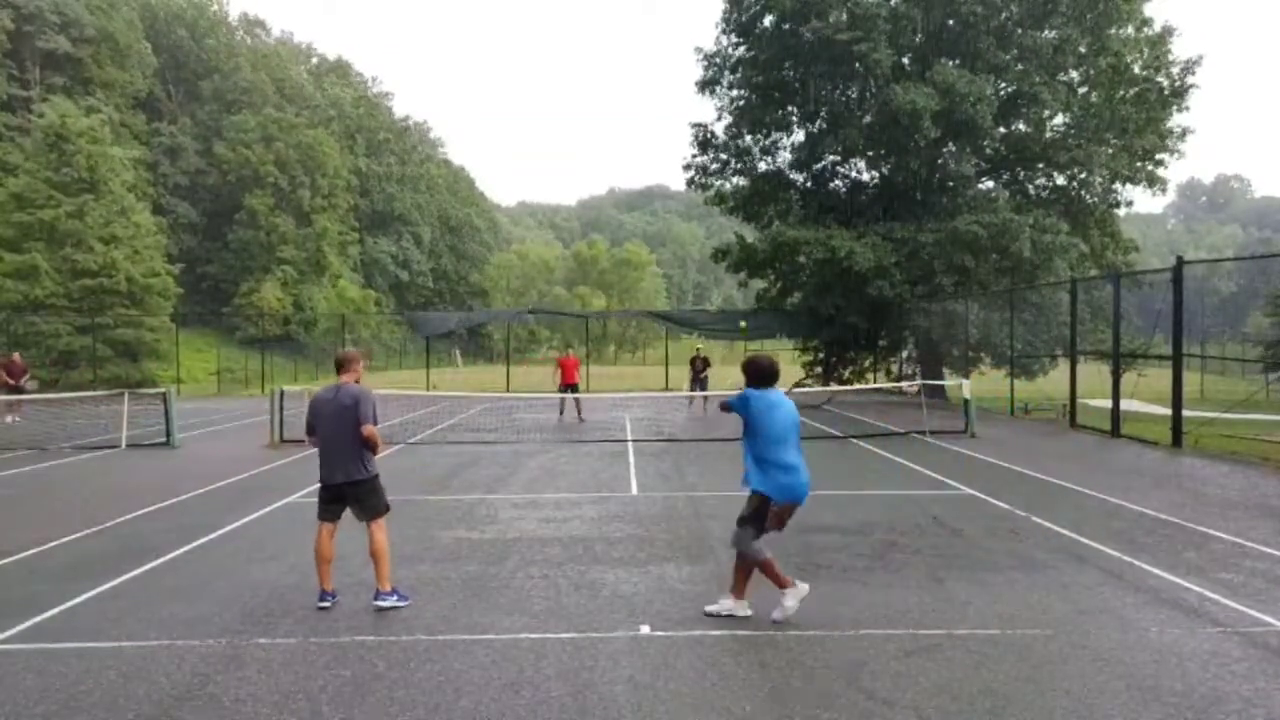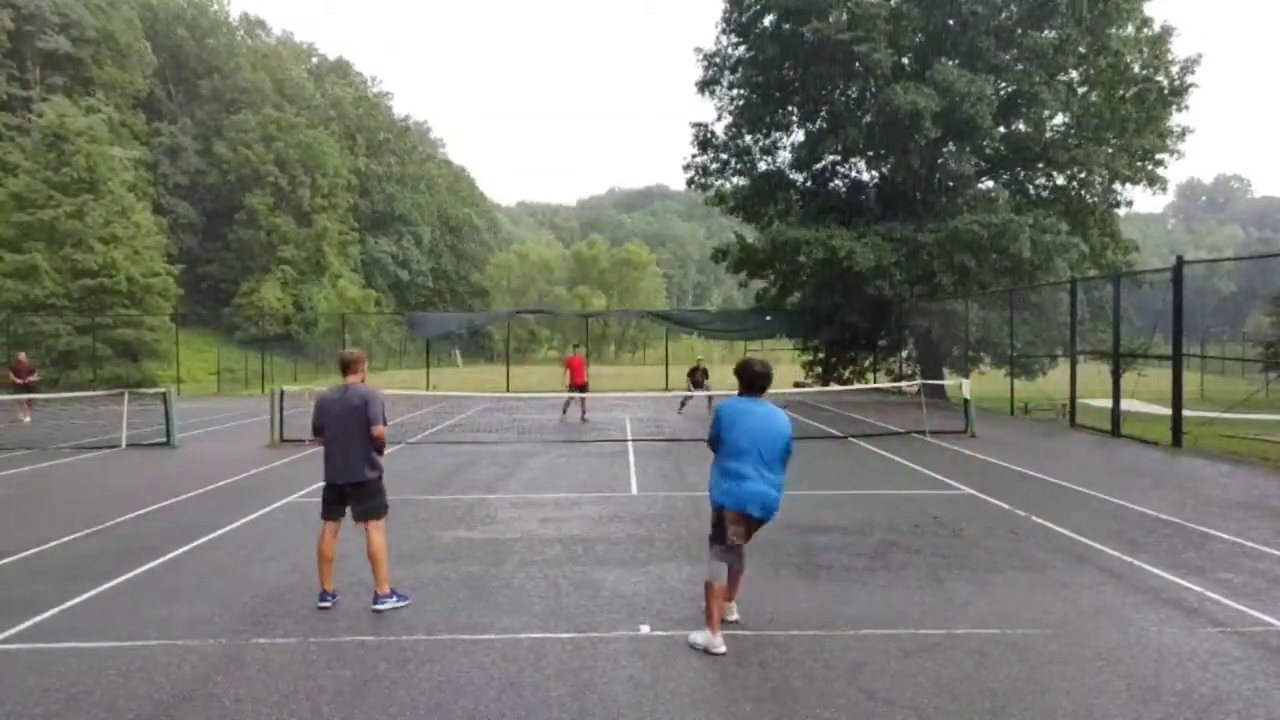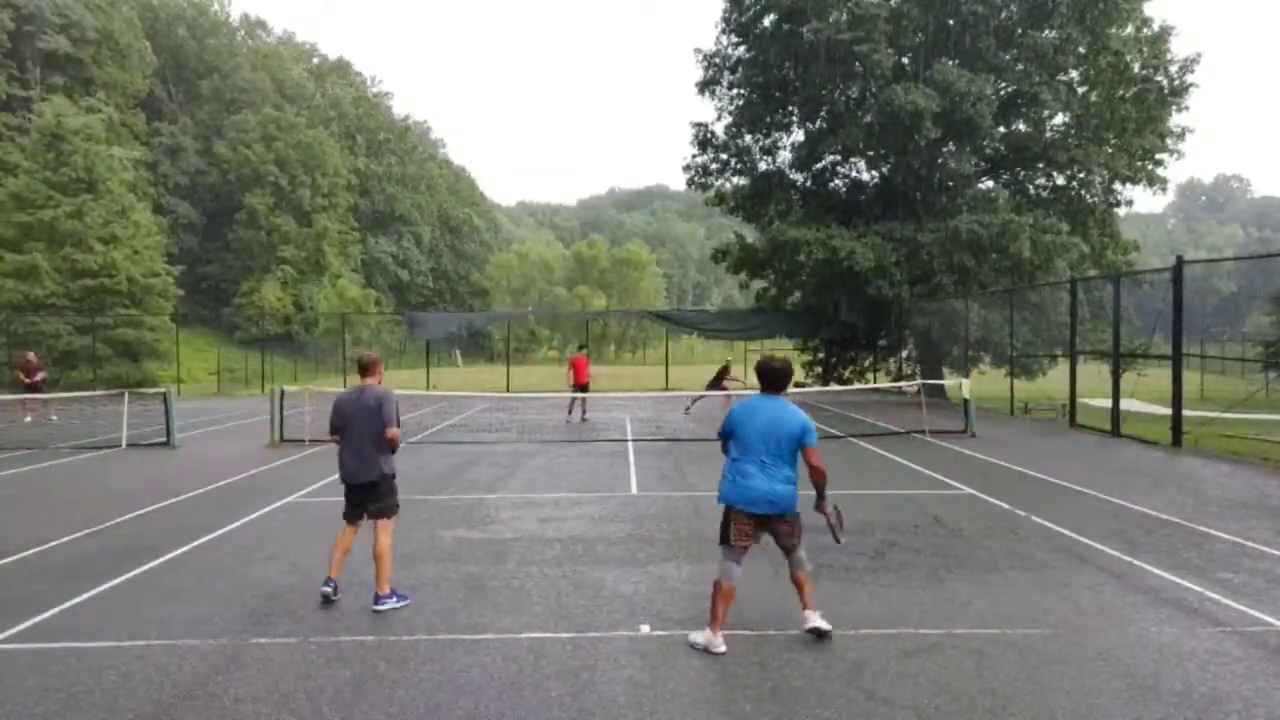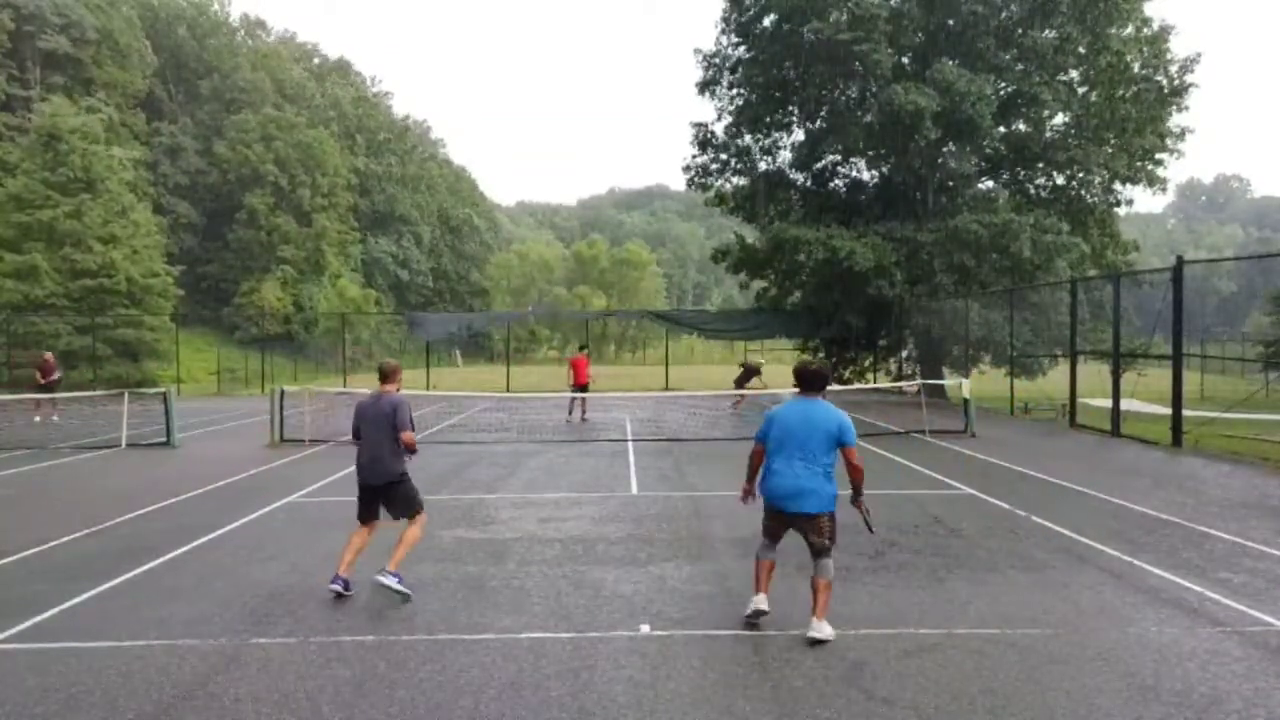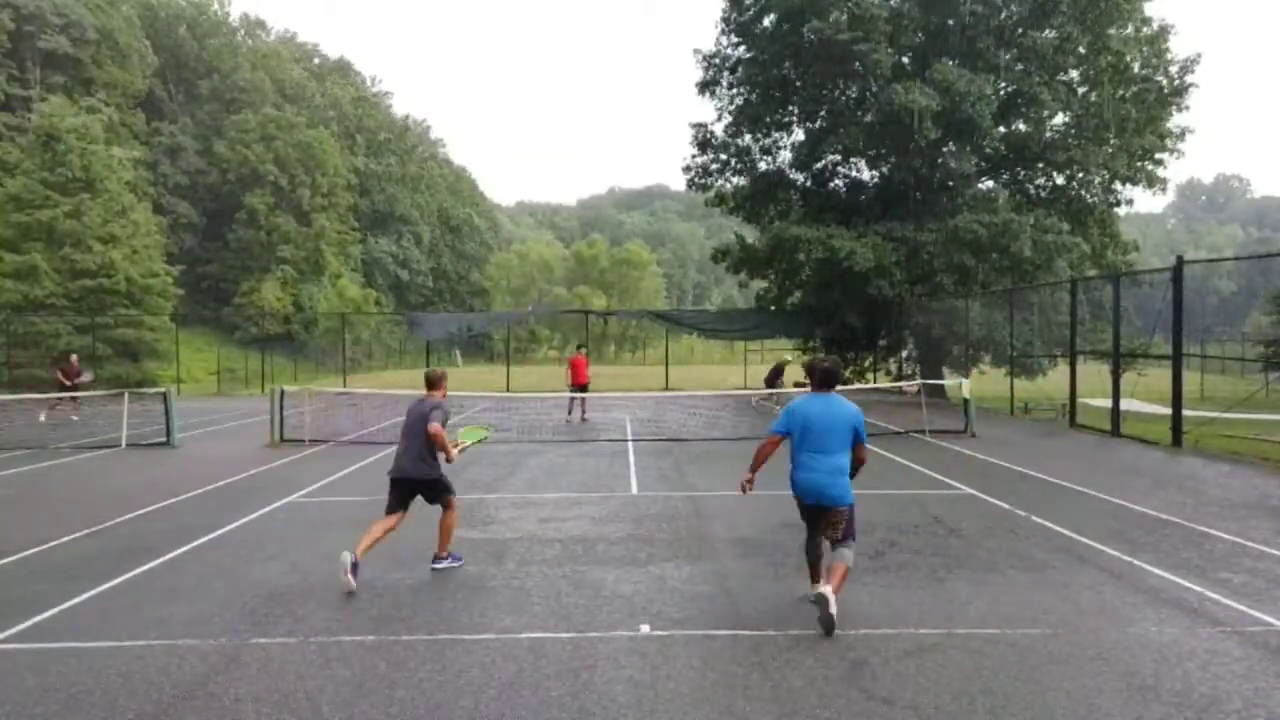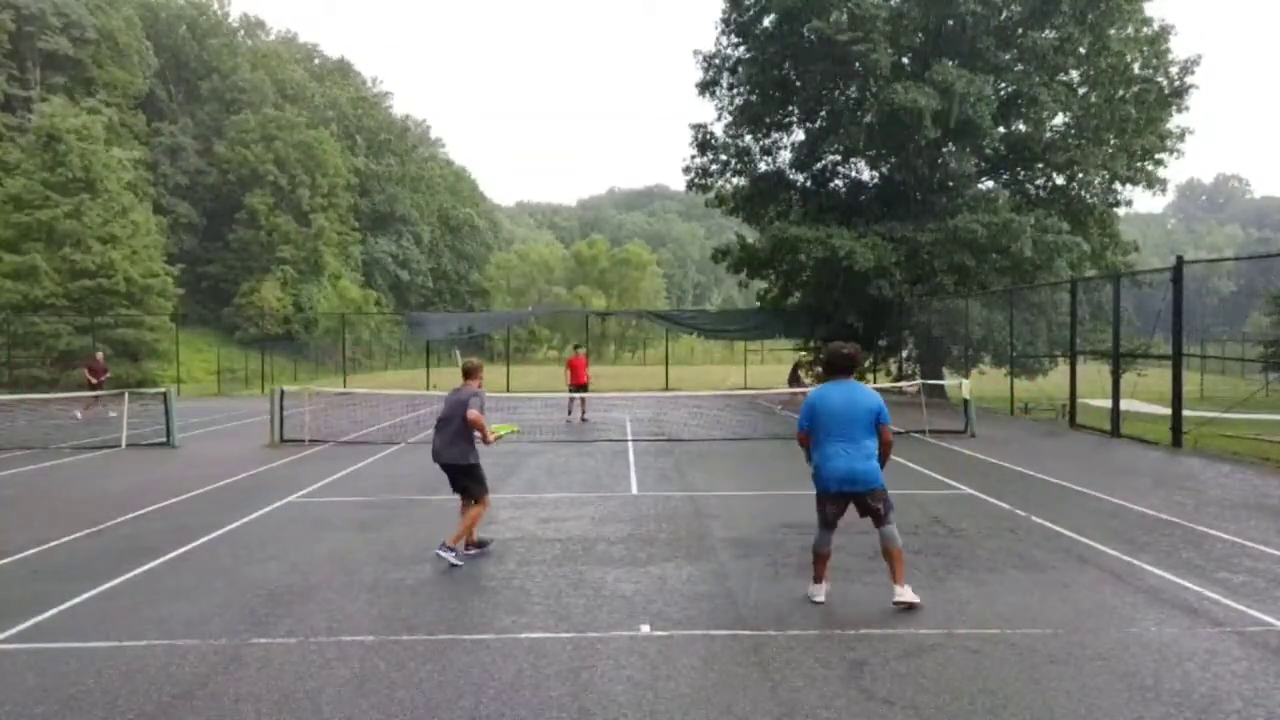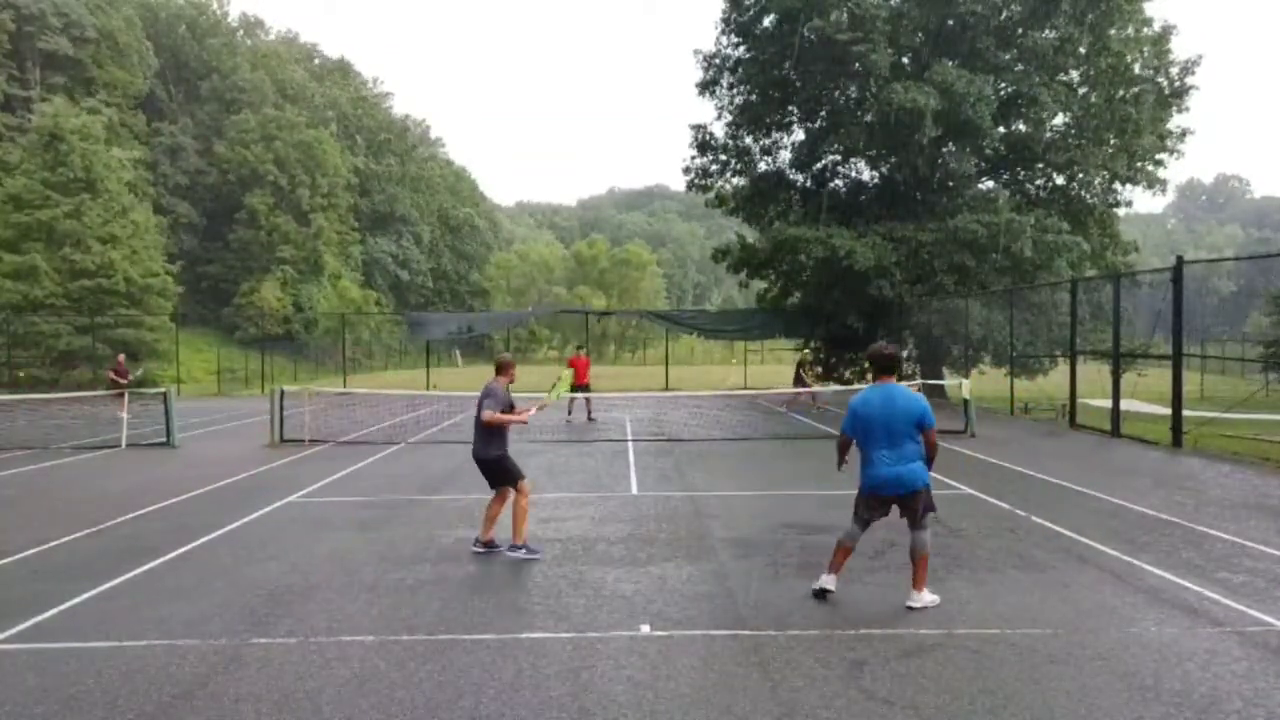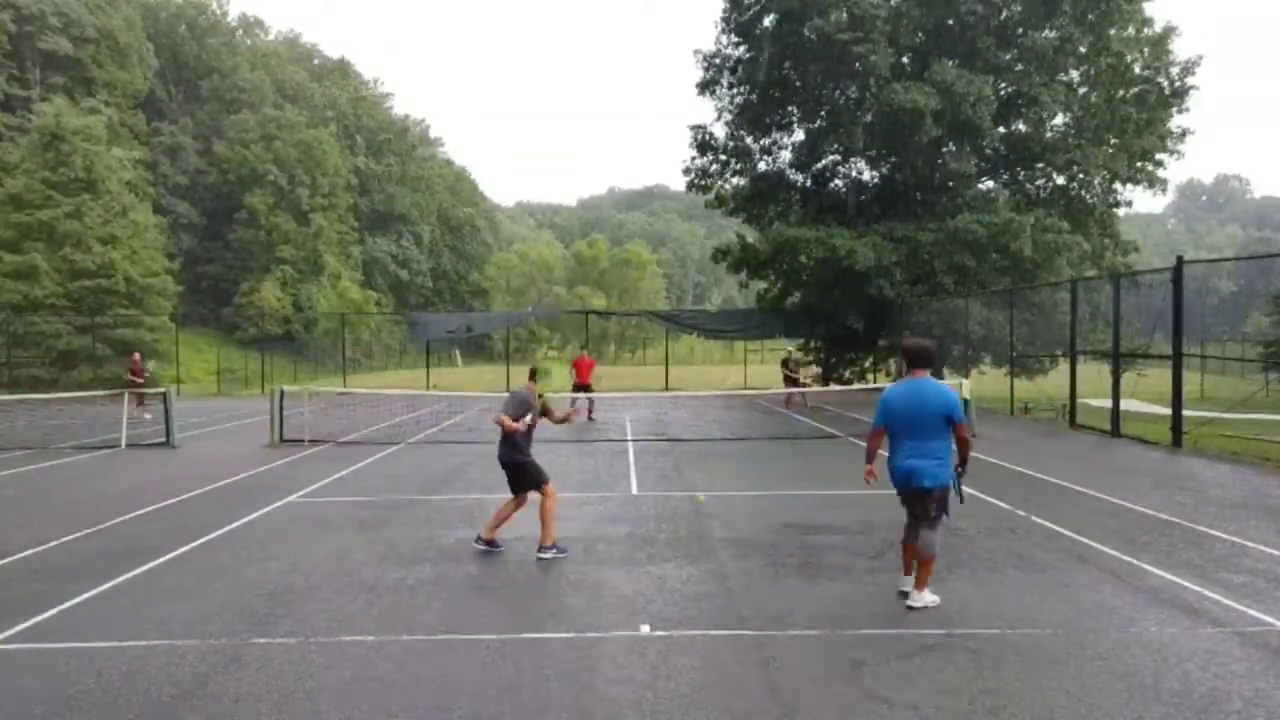
dt=0.3s
person 1, frame 1
left shoulder: (751, 398)
right shoulder: (787, 403)
left elbow: (725, 405)
left wrist: (735, 401)
left hip: (774, 487)
right hip: (794, 484)
left knee: (744, 541)
right knee: (747, 537)
left ankle: (791, 587)
right ankle: (736, 600)
person 1, frame 2
left shoulder: (726, 409)
right shoulder: (783, 419)
left elbow: (713, 445)
right elbow: (783, 465)
left hip: (732, 496)
right hip: (767, 499)
left knee: (718, 557)
right knee: (735, 548)
left ankle: (713, 634)
right ankle: (728, 605)
person 1, frame 3
left shoulder: (739, 410)
right shoulder: (800, 419)
left elbow: (724, 444)
right elbow: (815, 465)
right wrist: (822, 497)
left hip: (742, 497)
right hip: (782, 500)
left knee: (730, 562)
right knee: (795, 553)
left ankle: (714, 634)
right ankle: (811, 616)
person 1, frame 4
left shoulder: (777, 412)
right shoulder: (839, 418)
left elbow: (757, 452)
right elbow: (854, 463)
left wrist: (750, 482)
right wrist: (857, 493)
left hip: (777, 493)
right hip: (817, 497)
left knee: (768, 543)
right knee: (822, 558)
left ankle: (760, 599)
right ankle: (819, 622)
person 1, frame 5
left shoulder: (795, 408)
right shoulder: (853, 411)
left elbow: (770, 443)
right elbow: (861, 456)
left wrist: (752, 472)
left hip: (804, 486)
right hip: (837, 489)
left knee: (814, 534)
right knee: (843, 547)
left ankle: (817, 586)
right ankle: (829, 590)
person 1, frame 6
left shoulder: (815, 397)
right shoulder: (872, 397)
left elbow: (802, 438)
right elbow: (887, 439)
left wrist: (812, 455)
right wrist: (880, 466)
left hip: (829, 477)
right hip: (866, 474)
left knee: (825, 530)
right knee: (886, 527)
left ankle: (818, 586)
right ankle: (901, 589)
person 1, frame 7
left shoulder: (858, 402)
right shoulder: (916, 400)
left elbow: (844, 440)
right elbow: (932, 441)
left wrist: (840, 461)
right wrist: (927, 466)
left hip: (874, 479)
right hip: (912, 477)
left knee: (856, 527)
right knee: (920, 531)
left ankle: (829, 578)
right ankle: (919, 593)
person 1, frame 8
left shoulder: (890, 394)
right shoulder: (947, 394)
left elbow: (877, 434)
right elbow: (962, 436)
left wrist: (869, 463)
right wrist: (963, 463)
left hip: (902, 471)
right hip: (934, 473)
left knee: (913, 523)
right knee: (929, 529)
left ankle: (907, 580)
right ankle: (918, 592)
person 2, frame 1
left shoulder: (318, 398)
right shoulder: (361, 394)
left elbow: (312, 437)
right elbow: (368, 430)
right wrist: (377, 445)
left hip: (330, 475)
right hip: (361, 473)
left knee: (326, 529)
right knee: (377, 526)
left ankle: (326, 592)
right ankle: (384, 591)
person 2, frame 2
left shoulder: (324, 398)
right shoulder: (369, 395)
left elbow: (318, 436)
right elbow: (378, 431)
right wrist: (381, 447)
left hip: (334, 474)
right hip: (366, 474)
left knee: (329, 529)
right knee: (375, 529)
left ankle: (326, 592)
right ankle: (383, 594)
person 2, frame 3
left shoulder: (341, 400)
right shoulder: (384, 396)
left elbow: (336, 437)
right elbow: (392, 433)
right wrist: (394, 446)
left hip: (351, 473)
right hip: (379, 472)
left knee: (351, 526)
right knee: (383, 529)
left ankle: (330, 581)
right ankle: (384, 594)
person 2, frame 4
left shoulder: (362, 405)
right shoulder: (399, 402)
left elbow: (357, 440)
right elbow: (407, 437)
right wrist: (412, 449)
left hip: (366, 476)
right hip: (393, 475)
left knee: (365, 526)
right knee: (417, 520)
left ankle: (340, 578)
right ankle: (390, 571)
person 2, frame 5
left shoulder: (414, 406)
right shoulder: (440, 405)
right elbow: (435, 430)
left wrist: (446, 447)
right wrist: (448, 451)
left hip: (400, 471)
right hip: (426, 470)
left knee: (391, 518)
right knee: (450, 505)
left ankle: (356, 556)
right ankle: (441, 557)
person 2, frame 6
left shoulder: (451, 395)
right shoulder: (476, 393)
right elbow: (473, 416)
right wrist: (486, 434)
left hip: (442, 454)
right hip: (462, 456)
left knee: (469, 496)
right knee: (481, 502)
left ankle: (470, 541)
right ankle: (450, 546)
person 2, frame 7
left shoulder: (502, 390)
right shoulder: (495, 390)
left elbow: (513, 412)
right elbow: (487, 416)
left wrist: (527, 411)
right wrist: (517, 419)
left hip: (487, 451)
right hip: (492, 452)
left knee: (502, 492)
right knee: (523, 490)
left ankle: (484, 540)
right ankle: (518, 544)
person 2, frame 8
left shoulder: (538, 398)
right shoulder: (520, 396)
left elbow: (554, 417)
right elbow: (499, 417)
left wrist: (566, 416)
right wrist: (513, 426)
left hip: (517, 455)
right hip: (516, 456)
left knee: (520, 498)
right knee: (549, 492)
left ankle: (485, 537)
right ankle: (547, 546)
